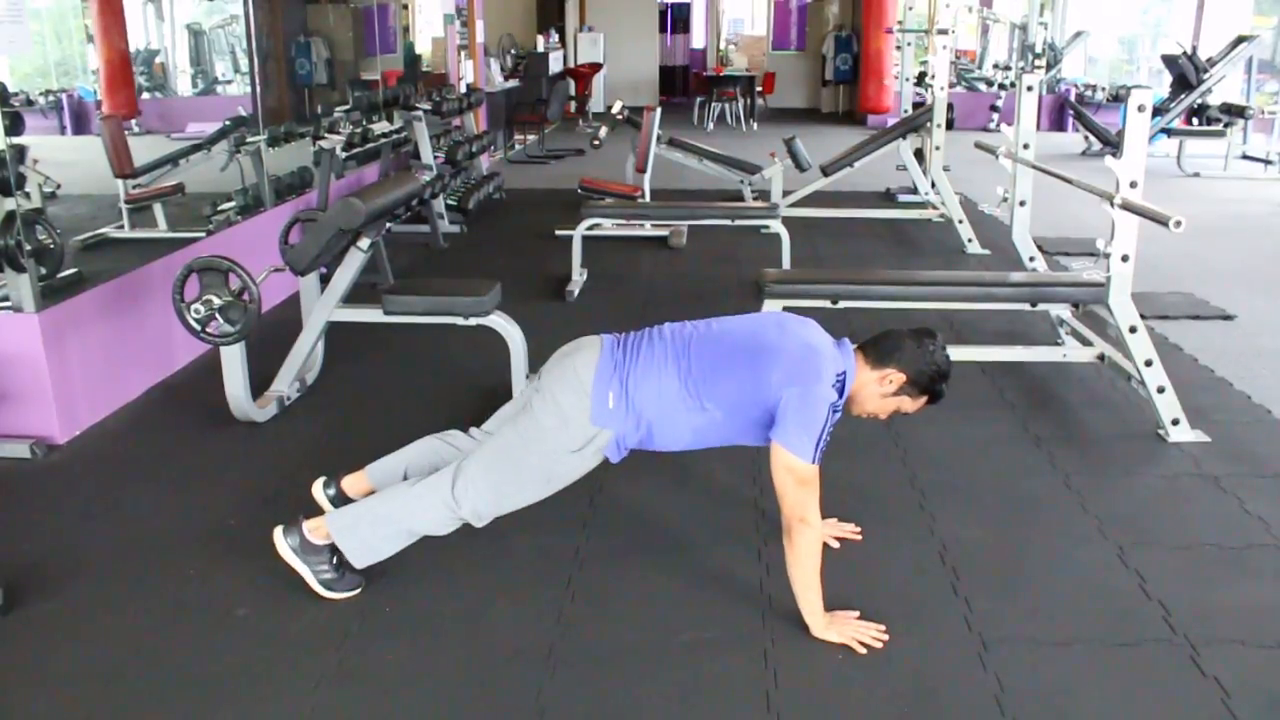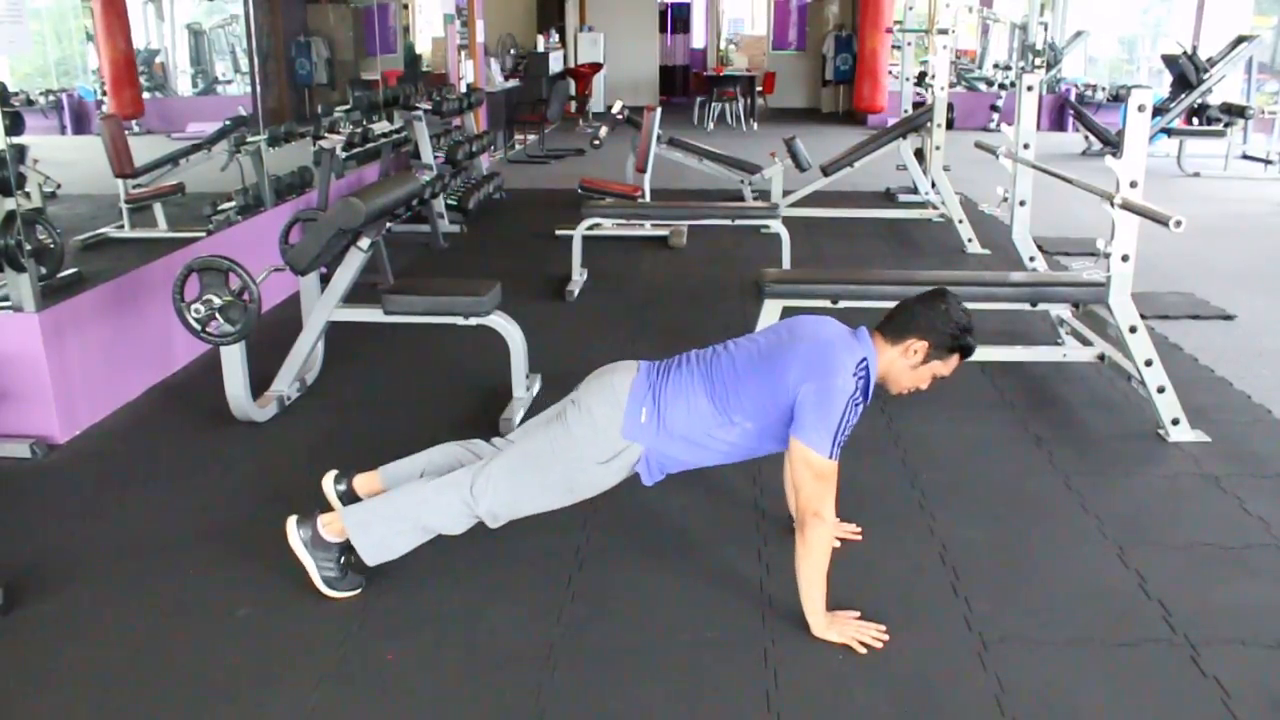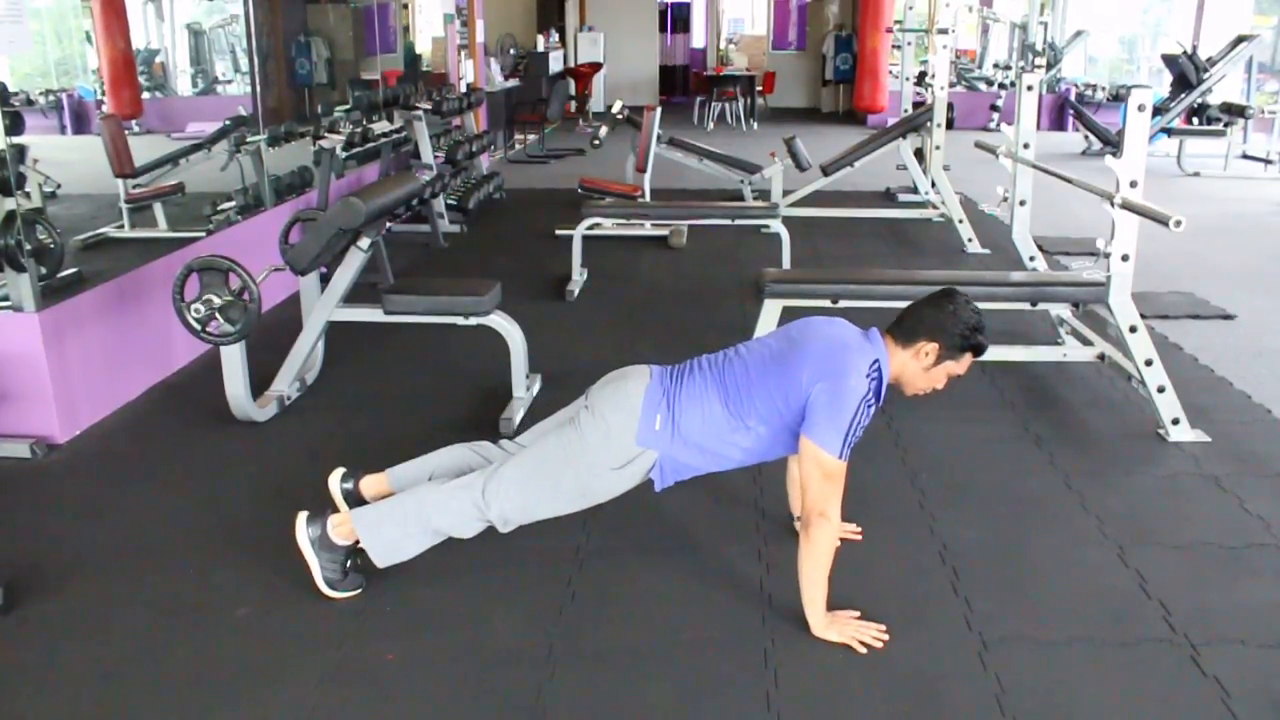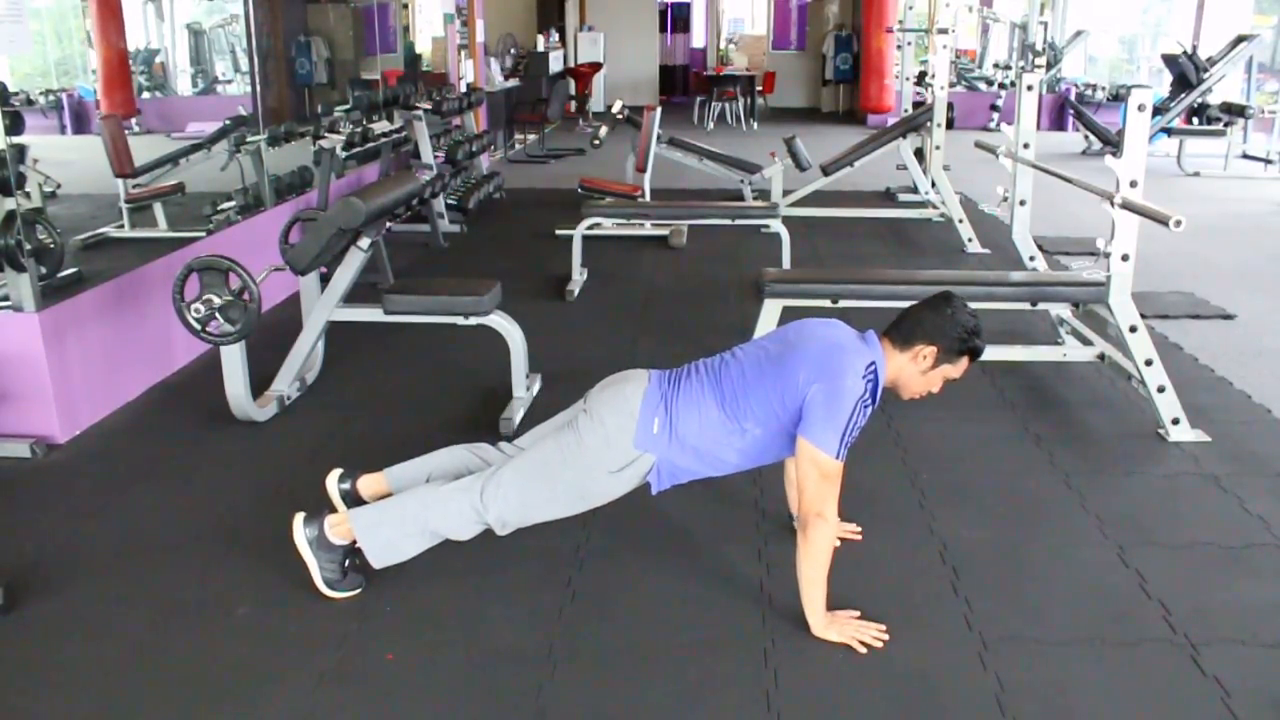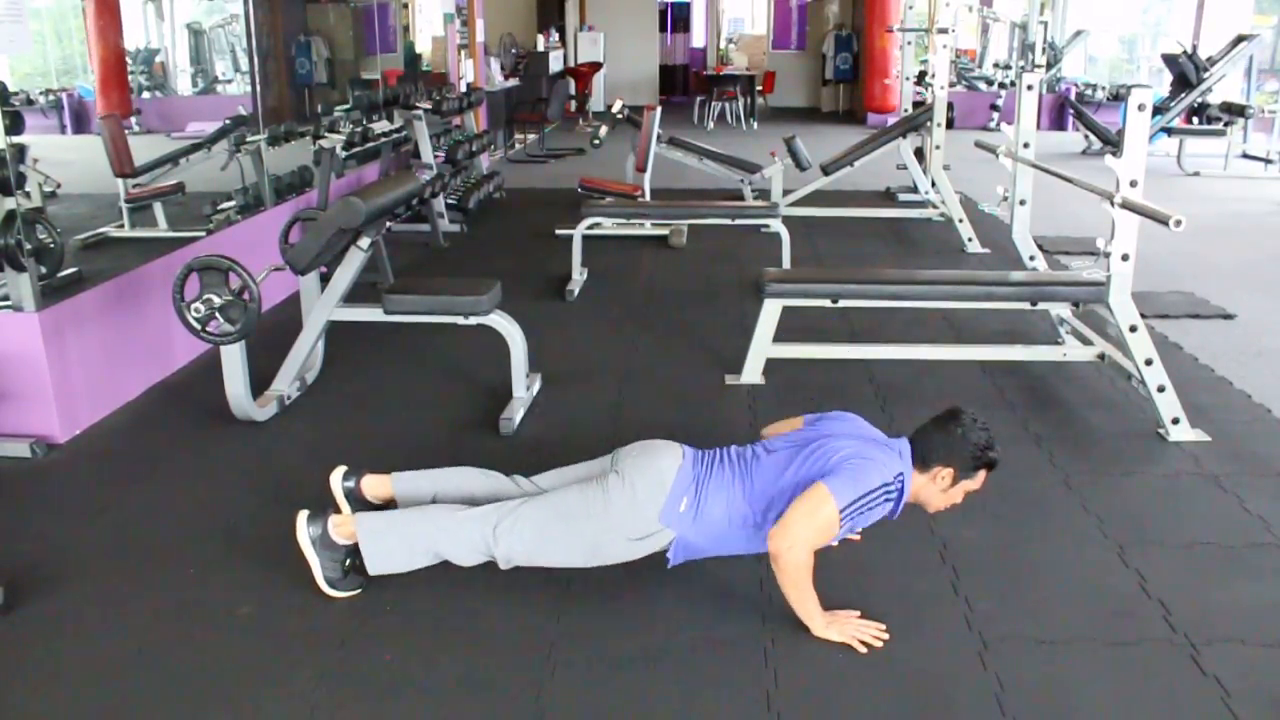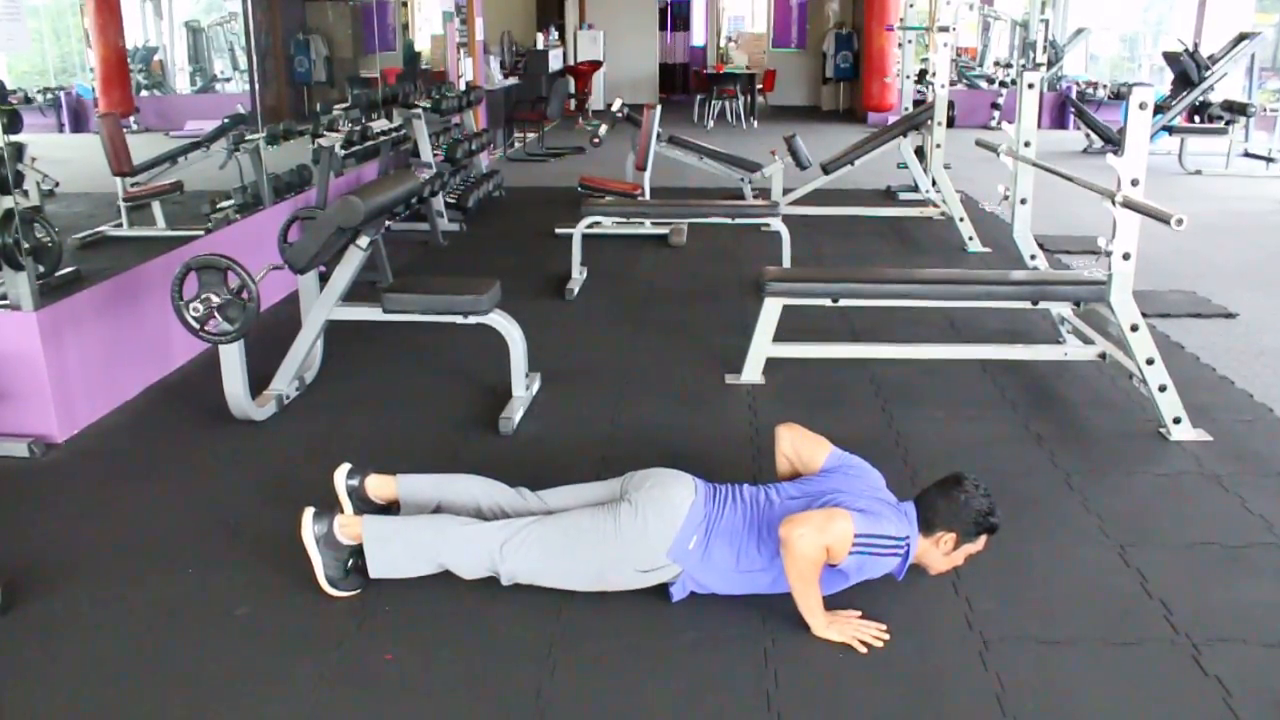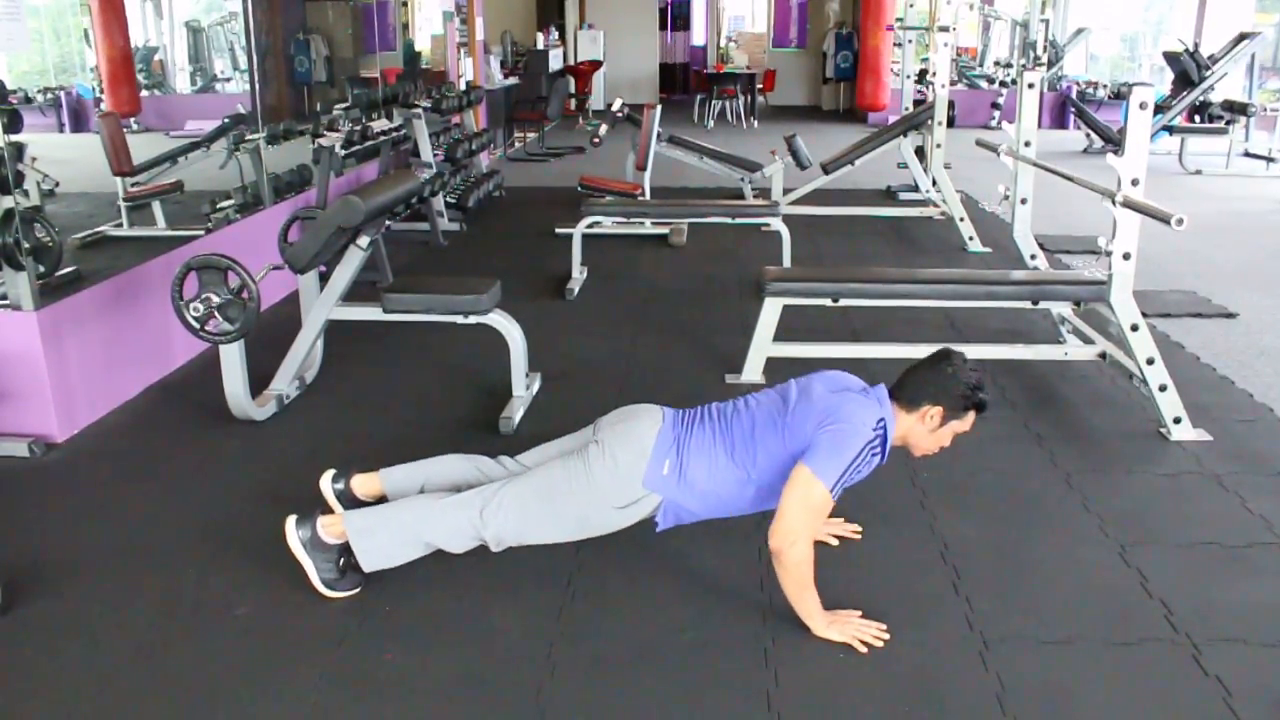
dt=0.5s
person 1, frame 1
left shoulder: (815, 344)
right shoulder: (818, 389)
right elbow: (798, 519)
left wrist: (805, 519)
right wrist: (818, 620)
left hip: (594, 367)
right hip: (597, 407)
left knee: (477, 447)
right knee: (468, 492)
left ankle: (349, 488)
right ankle: (316, 535)
person 1, frame 2
left shoulder: (833, 337)
right shoulder: (840, 380)
left elbow: (794, 446)
right elbow: (817, 512)
left wrist: (807, 517)
right wrist: (819, 619)
left hip: (627, 393)
right hip: (627, 429)
left knee: (496, 456)
right knee: (486, 492)
left ankle: (359, 485)
right ankle: (327, 531)
person 1, frame 3
left shoulder: (840, 337)
right shoulder: (853, 383)
right elbow: (824, 512)
left wrist: (803, 516)
right wrist: (818, 618)
left hip: (639, 397)
right hip: (638, 435)
left knee: (502, 459)
right knee: (494, 499)
left ankle: (363, 487)
right ankle: (334, 531)
person 1, frame 4
left shoulder: (838, 339)
right shoulder: (850, 382)
right elbow: (820, 515)
left wrist: (806, 517)
right wrist: (819, 619)
left hip: (634, 401)
right hip: (637, 439)
left knee: (498, 463)
right knee: (492, 501)
left ankle: (363, 487)
right ankle: (334, 533)
person 1, frame 5
left shoulder: (862, 437)
right shoulder: (878, 479)
right elbow: (783, 542)
left wrist: (819, 515)
right wrist: (817, 620)
left hip: (664, 471)
right hip: (660, 506)
left knee: (516, 494)
right knee: (498, 532)
left ankle: (368, 488)
right ankle: (340, 532)
person 1, frame 6
left shoulder: (867, 484)
right shoulder: (888, 535)
left elbow: (789, 434)
right elbow: (800, 534)
right wrist: (818, 619)
left hip: (670, 498)
right hip: (668, 540)
left knee: (520, 509)
right knee: (501, 550)
left ankle: (375, 488)
right ankle: (345, 532)
person 1, frame 7
left shoulder: (851, 389)
right shoulder: (858, 431)
right elbow: (784, 539)
left wrist: (811, 518)
right wrist: (817, 619)
left hip: (644, 435)
right hip: (641, 474)
left knee: (501, 476)
right knee: (488, 517)
left ankle: (358, 489)
right ankle: (329, 535)
